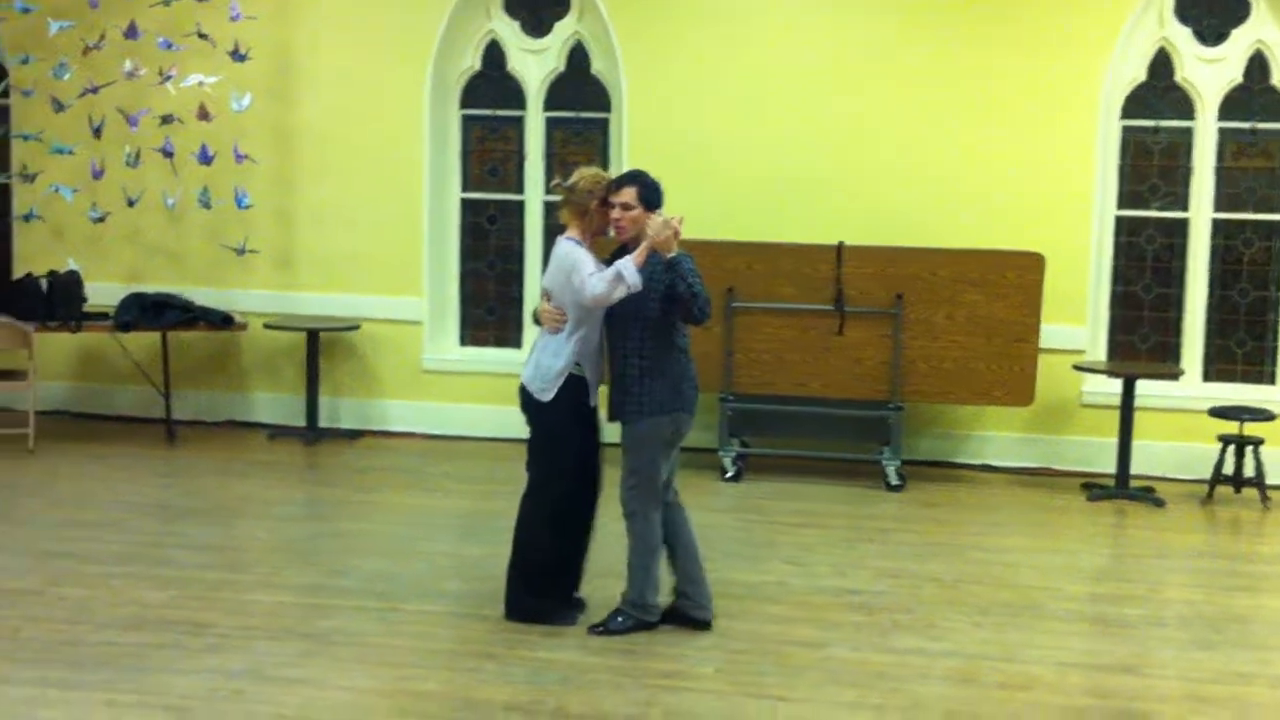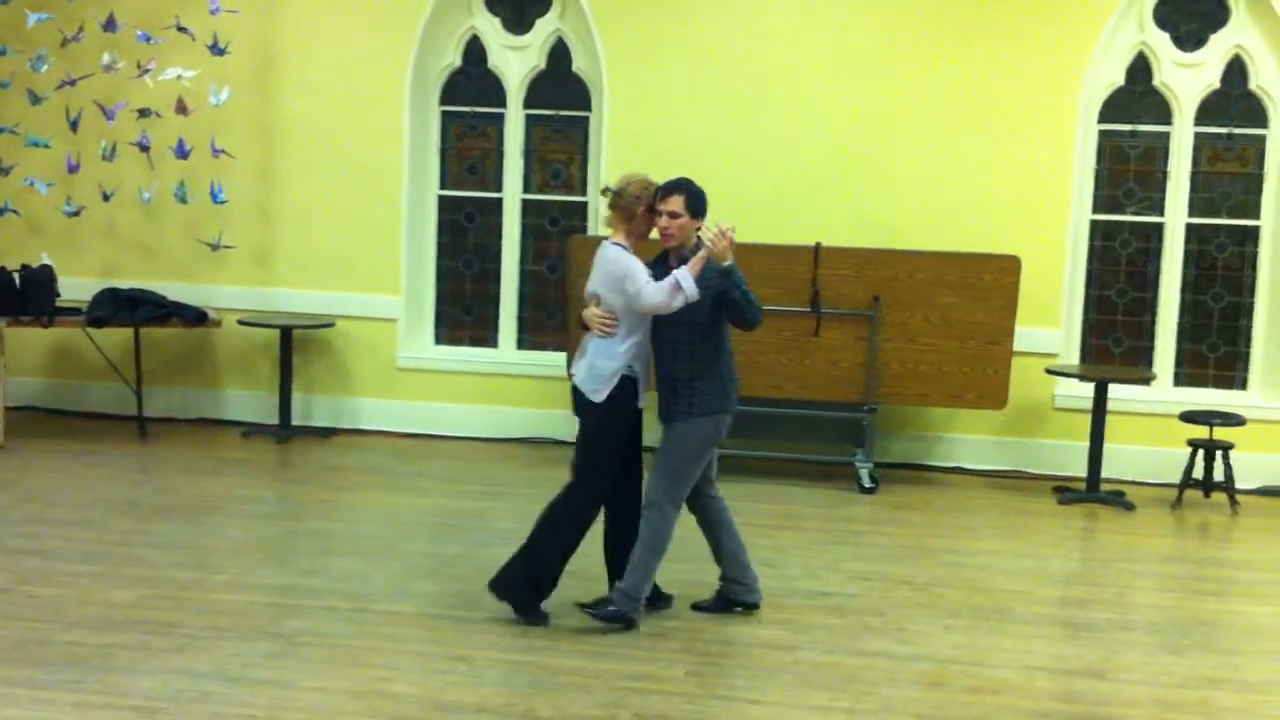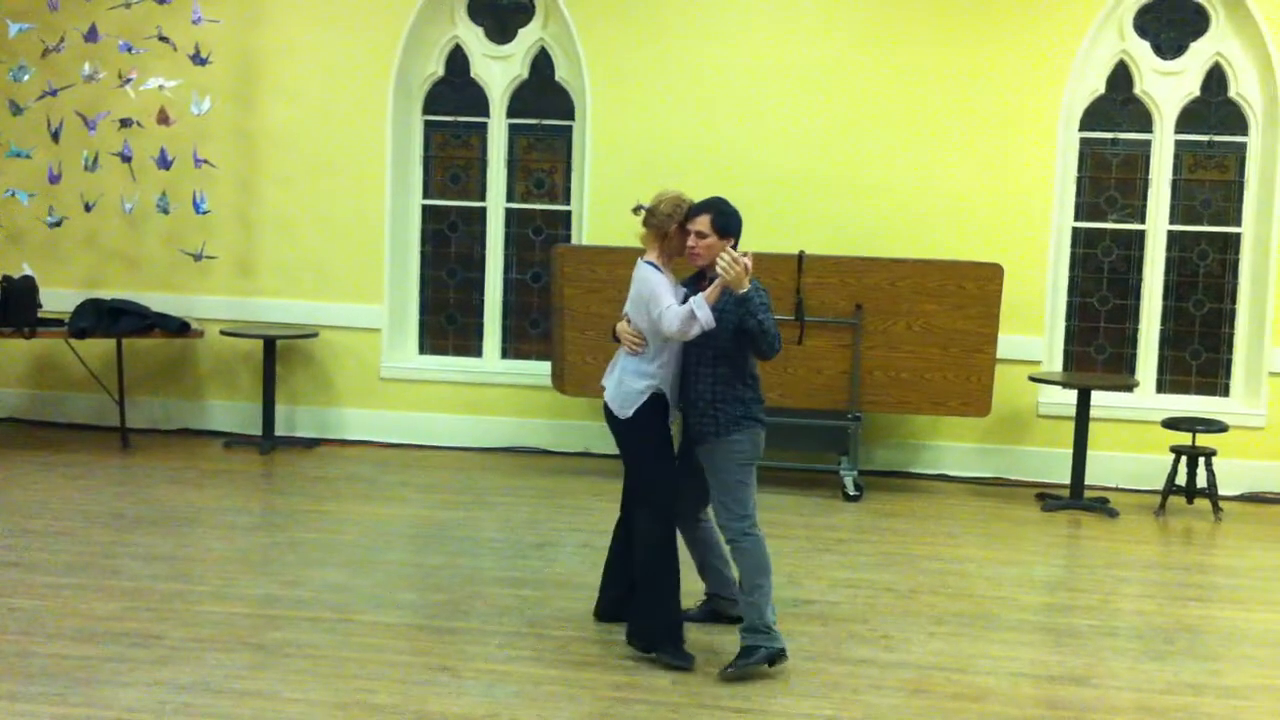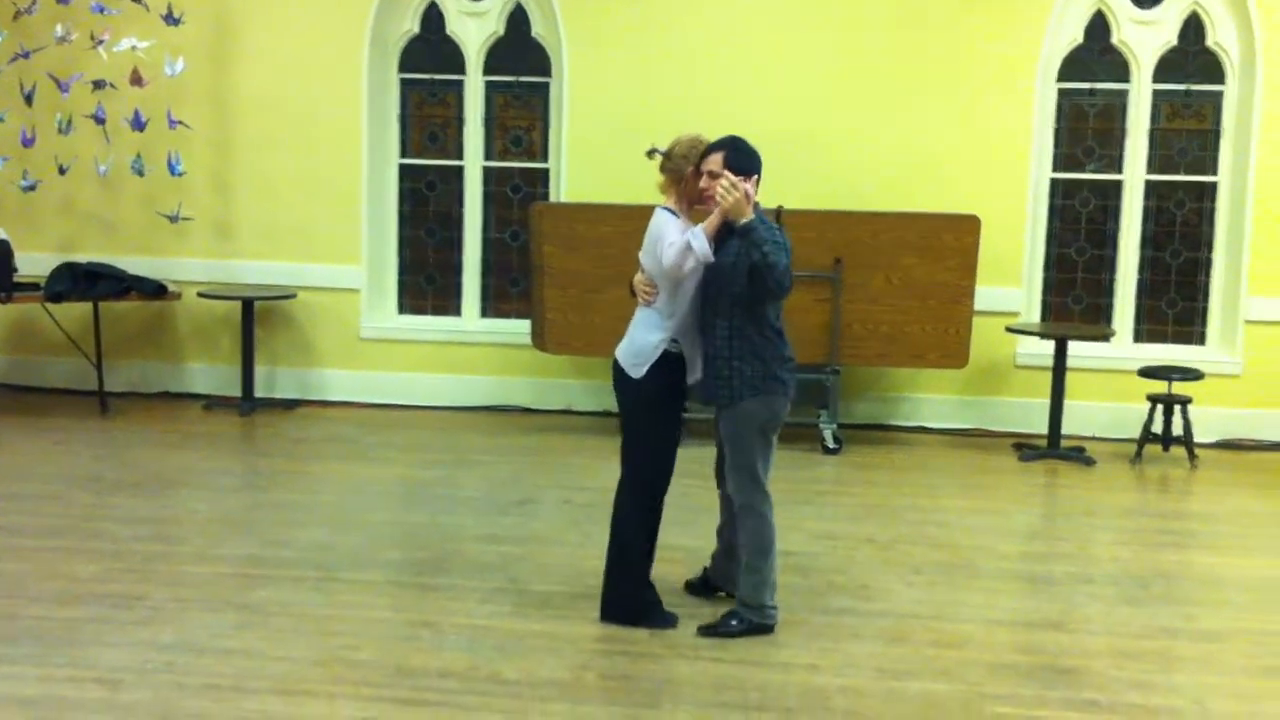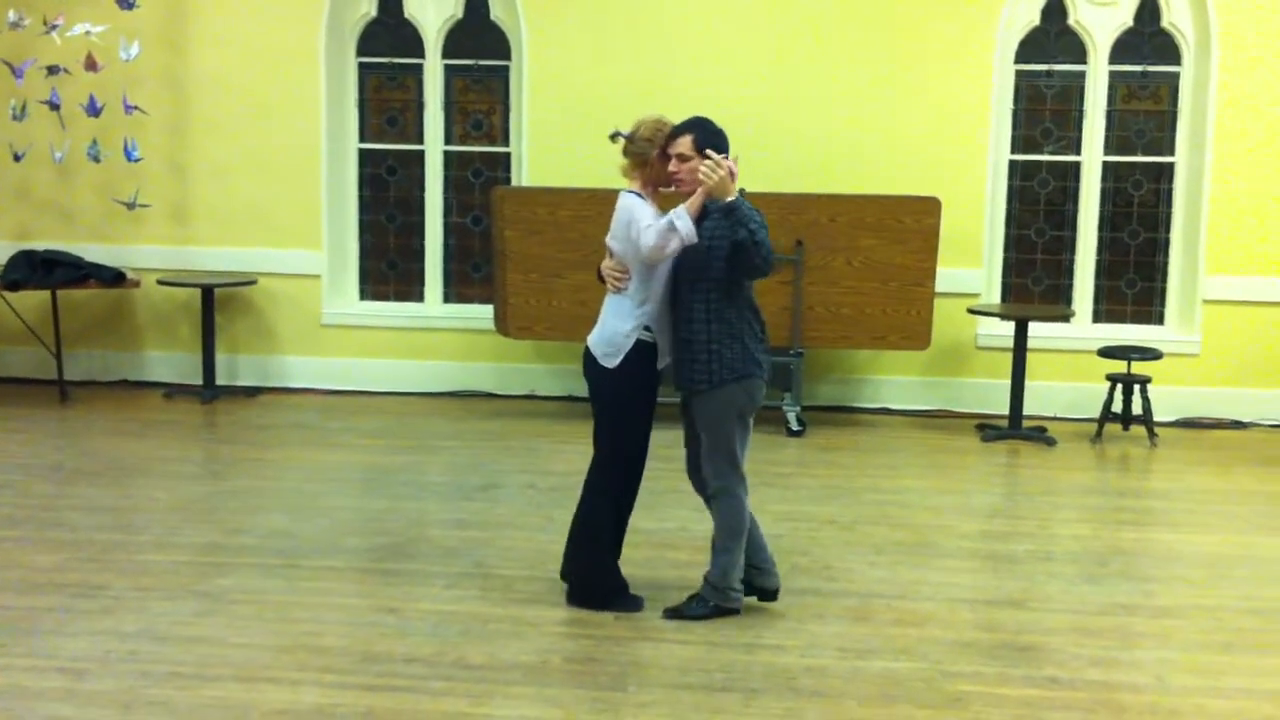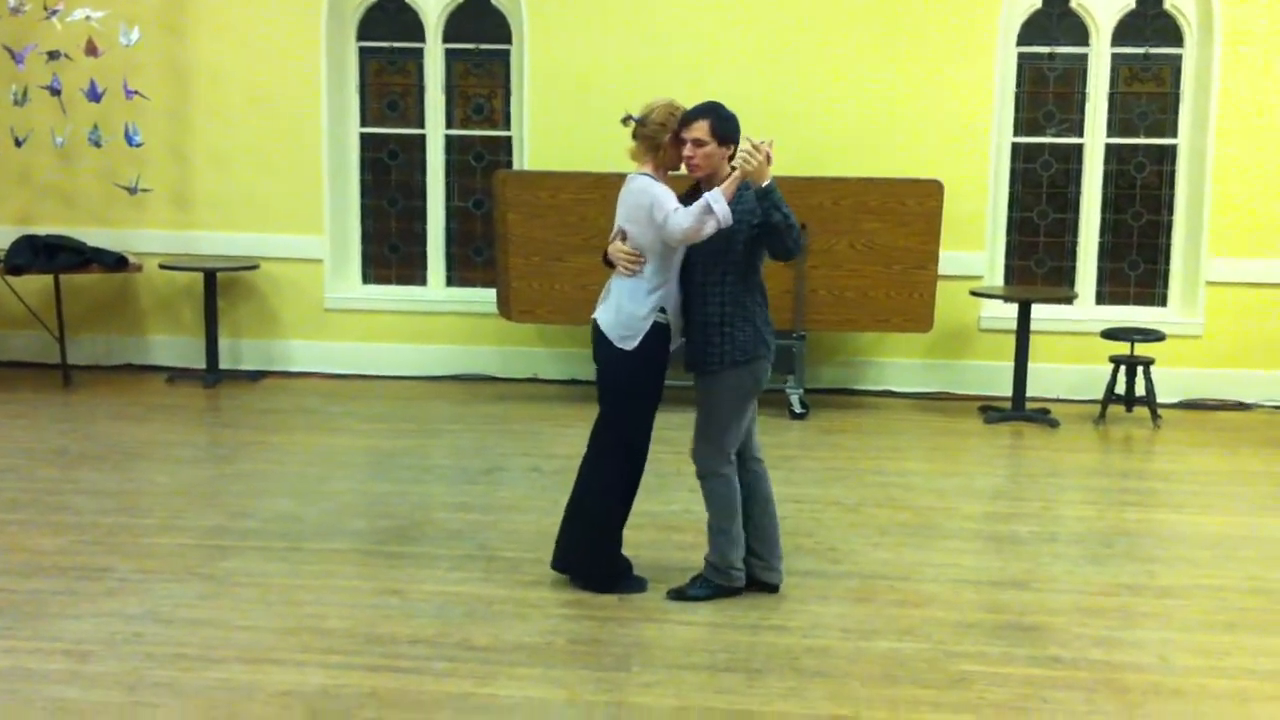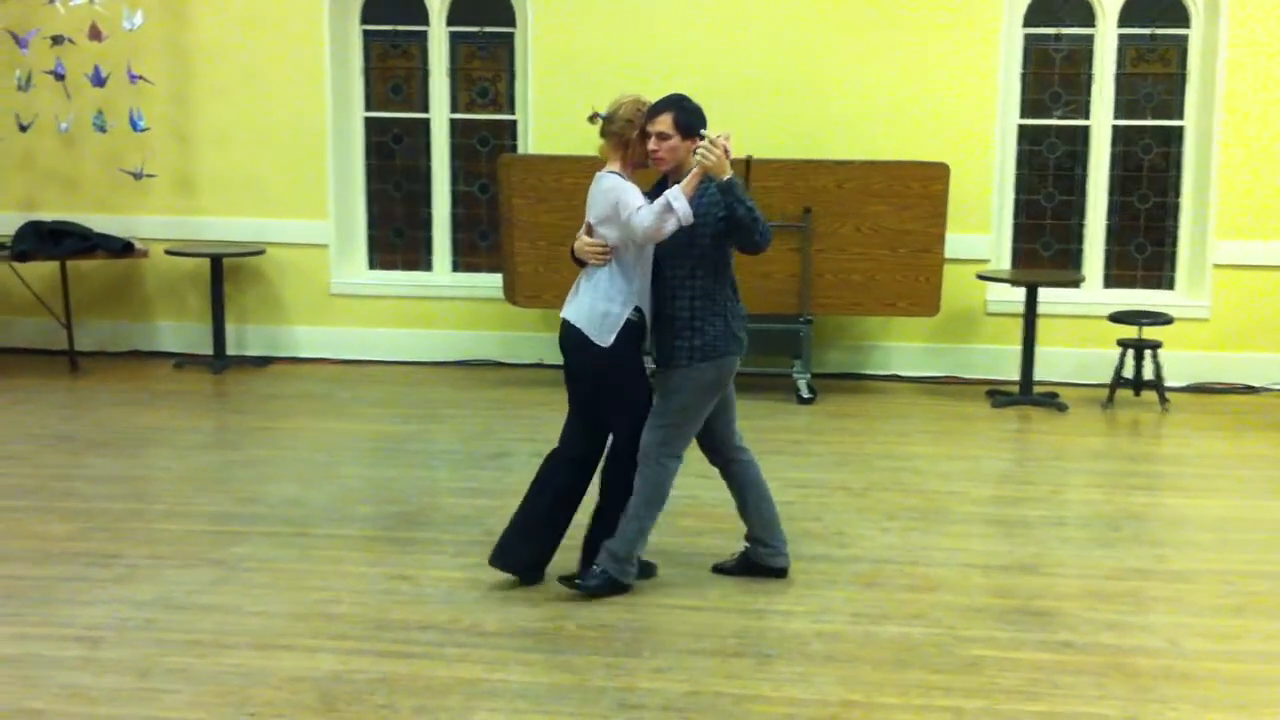
dt=0.7s
person 1, frame 1
left shoulder: (669, 264)
right shoulder: (612, 266)
left elbow: (698, 313)
right elbow: (576, 308)
left wrist: (670, 255)
right wrist: (545, 310)
left hip: (662, 401)
right hip: (639, 401)
left knee: (640, 502)
right knee: (663, 500)
left ankle: (640, 607)
right ankle: (693, 601)
person 1, frame 2
left shoulder: (715, 270)
right shoulder: (653, 271)
left elbow: (750, 320)
right elbow: (620, 309)
left wrist: (726, 265)
right wrist: (590, 314)
left hip: (705, 404)
right hip: (681, 402)
left knee: (661, 499)
right knee: (701, 495)
left ankle: (628, 601)
right ankle: (741, 587)
person 1, frame 3
left shoulder: (745, 292)
right shoulder: (688, 288)
left elbow: (768, 348)
right elbow: (650, 324)
left wrist: (743, 291)
right wrist: (624, 328)
left hip: (734, 427)
right hip: (697, 425)
left knee: (739, 526)
right knee: (688, 513)
left ankle: (764, 638)
right ankle: (725, 600)
person 1, frame 4
left shoulder: (763, 235)
right shoulder: (718, 235)
left elbow: (778, 284)
left wrist: (746, 220)
right wrist: (643, 281)
left hip: (757, 385)
right hip: (731, 382)
left knee: (749, 494)
right knee: (730, 484)
left ankle: (757, 608)
right ankle: (725, 572)
person 1, frame 5
left shoulder: (734, 216)
left elbow: (762, 264)
left wrist: (730, 199)
right wrist: (610, 266)
left hip: (731, 369)
right hip: (697, 369)
left knee: (722, 480)
right knee: (704, 475)
left ankle: (723, 591)
right ankle: (759, 573)
person 1, frame 6
left shoulder: (749, 202)
right shoulder: (685, 203)
left elbow: (789, 248)
right elbow: (650, 250)
left wrist: (765, 185)
right wrist: (616, 250)
left hip: (738, 351)
right hip: (710, 350)
left knee: (713, 458)
right knee: (743, 457)
left ankle: (724, 571)
right ankle: (763, 567)
person 1, frame 7
left shoulder: (715, 195)
right shoulder: (654, 197)
left elbow: (757, 241)
left wrist: (726, 179)
right wrist: (583, 246)
left hip: (707, 345)
right hip: (684, 345)
left knee: (658, 450)
right knee: (727, 449)
left ankle: (618, 563)
right ankle: (769, 551)
person 2, frame 1
left shoulder: (575, 252)
right shoulder: (572, 255)
right elbow: (598, 292)
right wrist: (648, 247)
left hip: (573, 388)
right hip: (555, 390)
left knee: (579, 489)
right knee: (549, 491)
left ankle: (556, 589)
right ankle: (529, 598)
person 2, frame 2
left shoulder: (614, 255)
right shoulder: (620, 261)
right elbow: (656, 300)
right wrist: (702, 258)
left hip: (614, 387)
right hip: (607, 390)
left knee: (625, 491)
right knee: (587, 490)
right ankle: (521, 583)
person 2, frame 3
left shoulder: (654, 274)
right shoulder: (652, 278)
right elbow: (675, 325)
right wrist: (721, 285)
left hip: (640, 402)
right hip: (639, 405)
left knee: (641, 504)
right knee: (656, 512)
left ankle: (618, 600)
right ankle: (655, 630)
person 2, frame 4
left shoulder: (677, 221)
right shoulder: (667, 222)
right elbow: (677, 262)
right wrist: (722, 214)
left hip: (663, 364)
right hip: (647, 366)
left knee: (652, 476)
right knee: (643, 479)
left ankle: (630, 589)
right ankle: (628, 601)
person 2, frame 5
left shoulder: (638, 205)
right shoulder: (635, 208)
right elbow: (656, 245)
right wrist: (703, 193)
left hip: (629, 352)
right hip: (623, 355)
left knee: (618, 464)
right knee: (617, 467)
left ankle: (586, 569)
right ankle: (596, 585)
person 2, frame 6
left shoulder: (638, 187)
right shoulder: (651, 193)
right elbow: (686, 227)
right wrist: (738, 176)
left hip: (622, 332)
right hip: (635, 337)
left knee: (611, 446)
right knee: (623, 450)
left ankle: (579, 554)
right ankle: (599, 567)
person 2, frame 7
left shoulder: (608, 184)
right shoulder: (617, 189)
right elbow: (649, 226)
right wrist: (697, 174)
left hip: (587, 330)
right hip: (606, 335)
left knee: (581, 443)
right knee: (632, 440)
left ankle: (523, 548)
right ankle: (606, 554)
